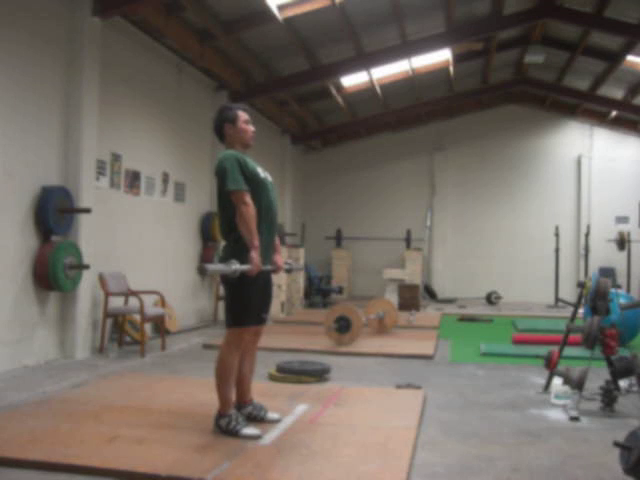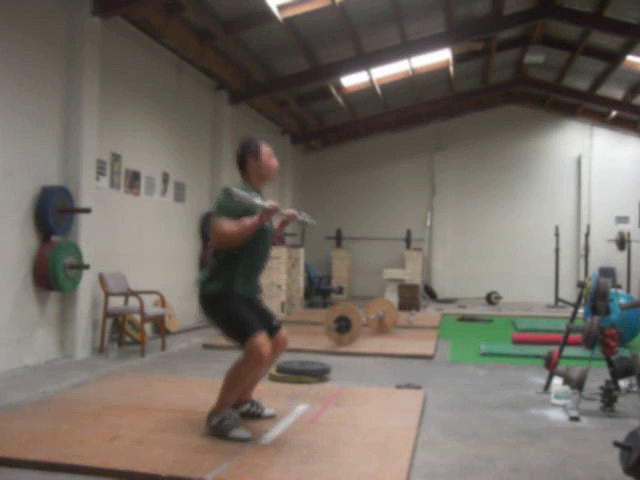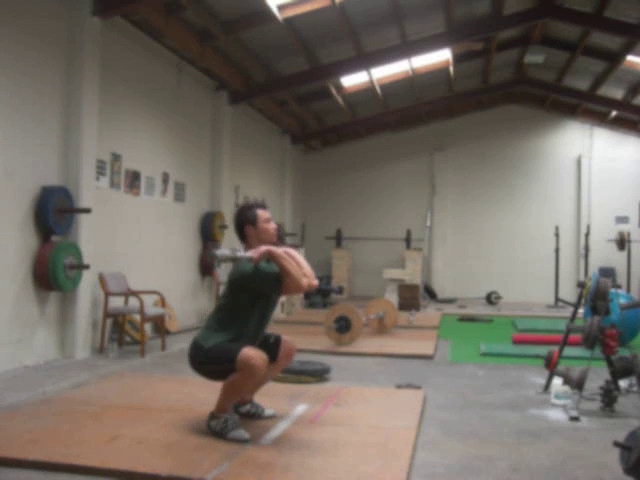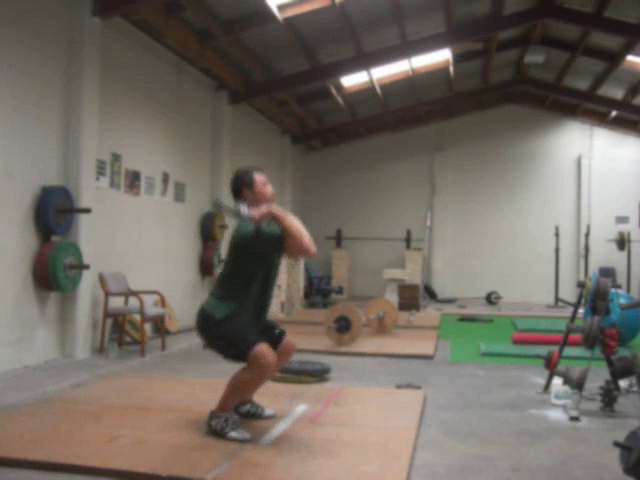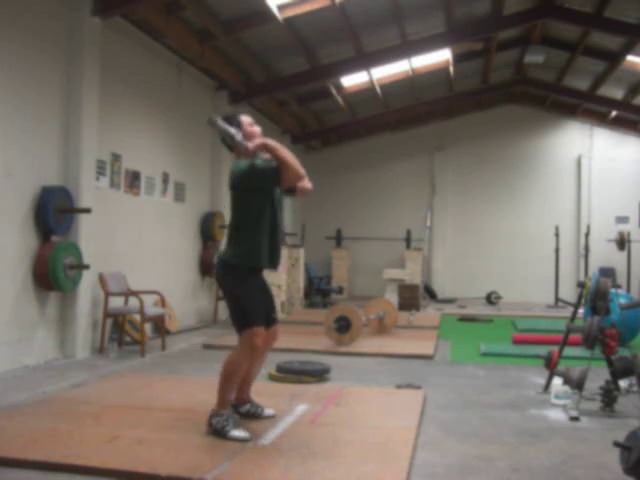
dt=0.3s
person 1, frame 1
left shoulder: (250, 164)
right shoulder: (231, 160)
left elbow: (267, 211)
right elbow: (244, 206)
left wrist: (275, 251)
right wrist: (254, 250)
left hip: (259, 264)
right hip: (243, 262)
left knee: (252, 337)
right knee: (237, 337)
left ankle: (245, 404)
right ankle: (226, 414)
person 1, frame 2
left shoulder: (257, 199)
right shoulder: (237, 197)
left elbow: (263, 239)
right elbow: (220, 236)
left wrist: (281, 223)
right wrist: (258, 220)
left hip: (244, 291)
right hip: (221, 292)
left knee: (279, 340)
right knee: (260, 350)
left ankle: (242, 400)
right ankle: (220, 413)
person 1, frame 3
left shoulder: (266, 264)
right shoulder: (250, 269)
left elbow: (311, 282)
right elbow: (300, 285)
left wrist: (288, 252)
right wrist: (275, 252)
left hip: (235, 340)
right hip: (210, 349)
left knee: (286, 349)
right knee: (255, 362)
left ankle: (243, 400)
right ankle: (220, 416)
person 1, frame 4
left shoulder: (267, 228)
right shoulder: (252, 231)
left elbow: (308, 248)
right elbow: (304, 249)
left wrist: (285, 217)
right wrist: (277, 213)
left hip: (243, 315)
right hip: (219, 319)
left knee: (286, 347)
right knee: (265, 359)
left ankle: (242, 400)
right ankle: (220, 415)
person 1, frame 5
left shoulder: (260, 167)
right shoulder: (246, 169)
left elbow: (304, 185)
right elbow: (296, 173)
left wrist: (270, 149)
right wrist: (269, 145)
left hip: (251, 267)
right hip: (237, 268)
left knee: (268, 336)
right knee: (252, 340)
left ankle: (242, 401)
right ankle: (220, 414)
